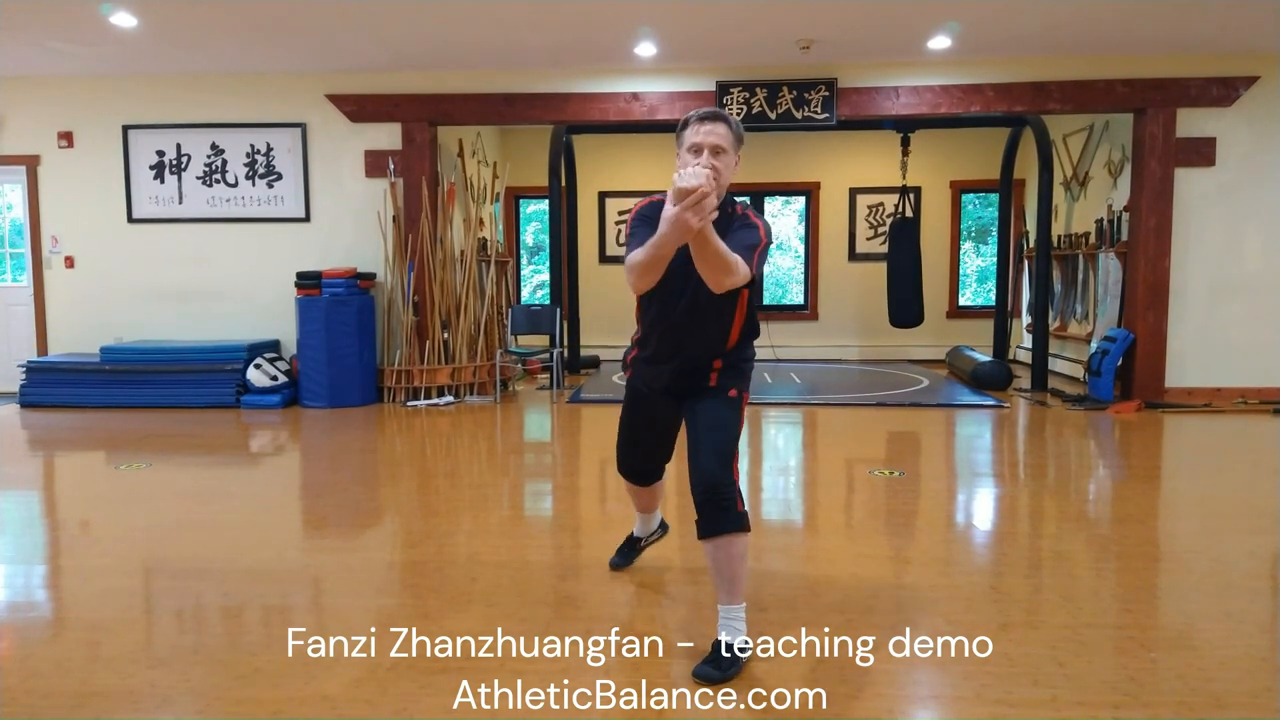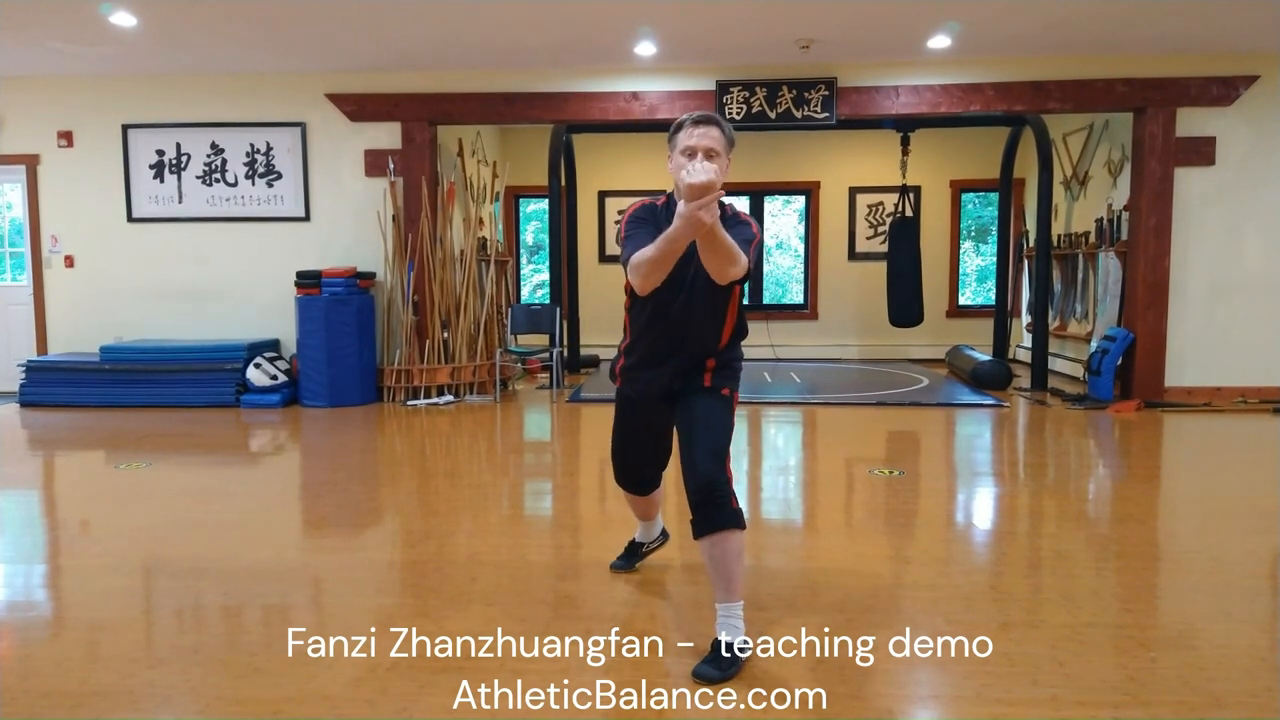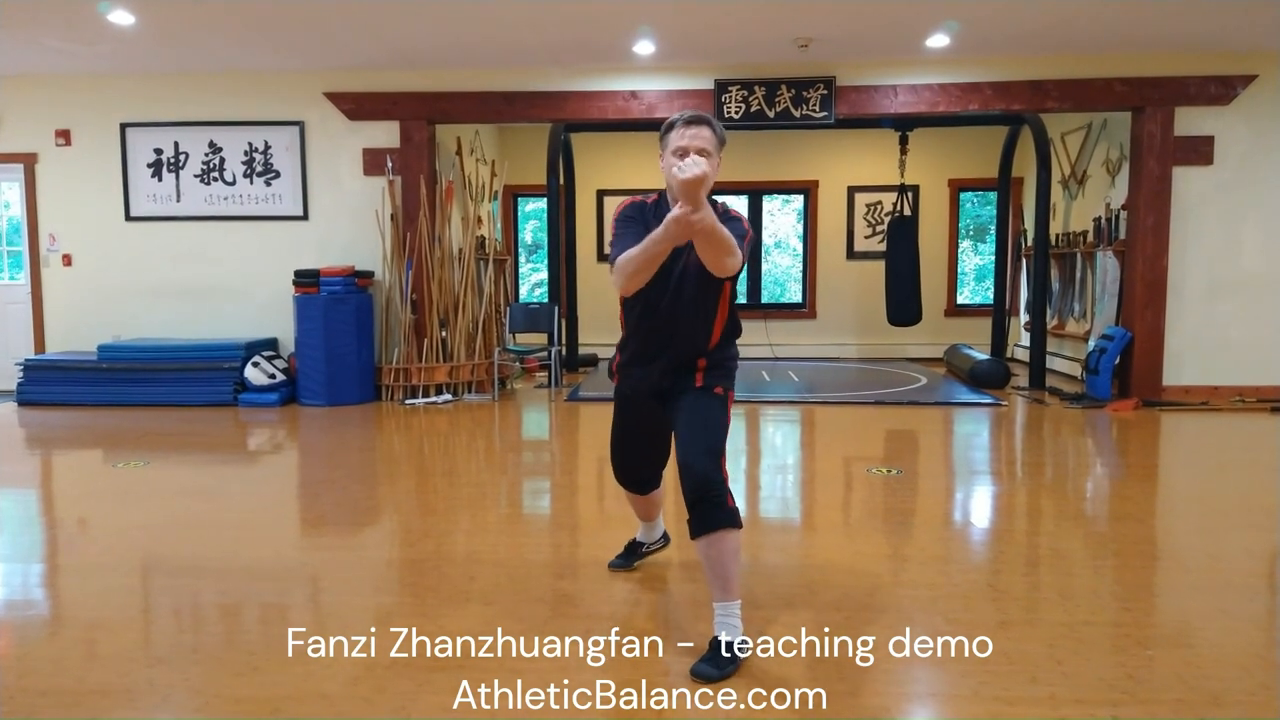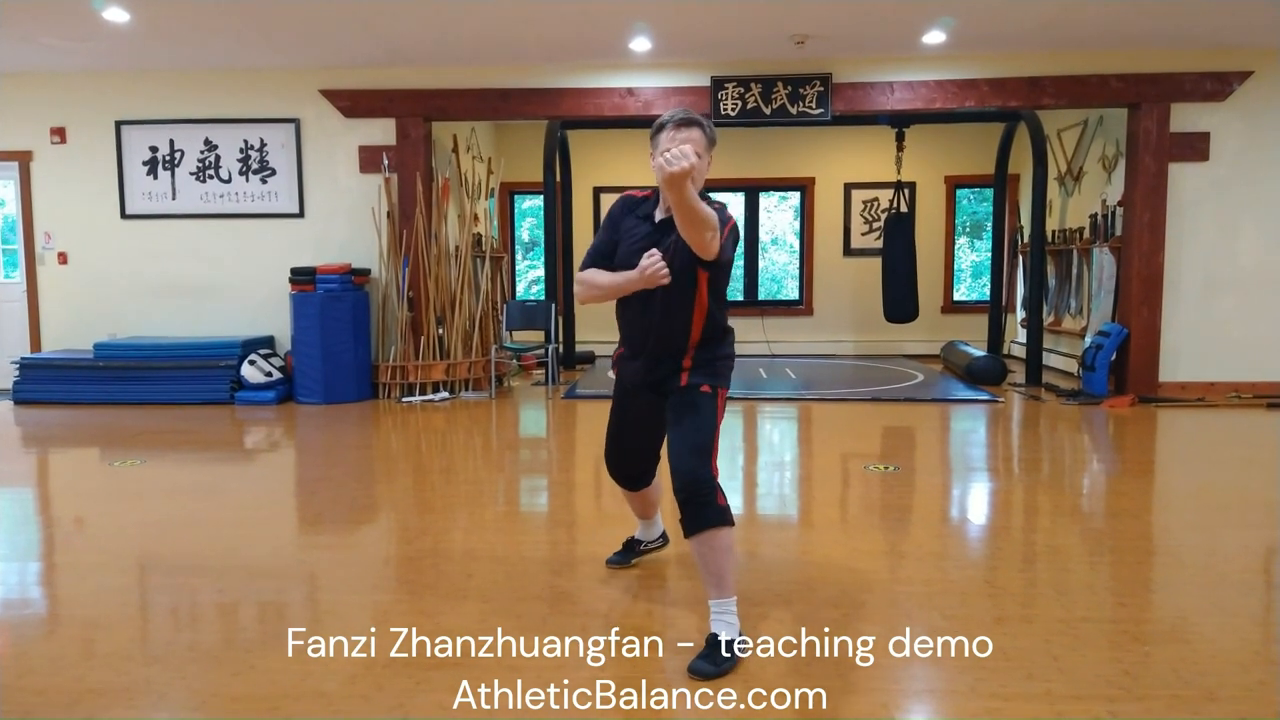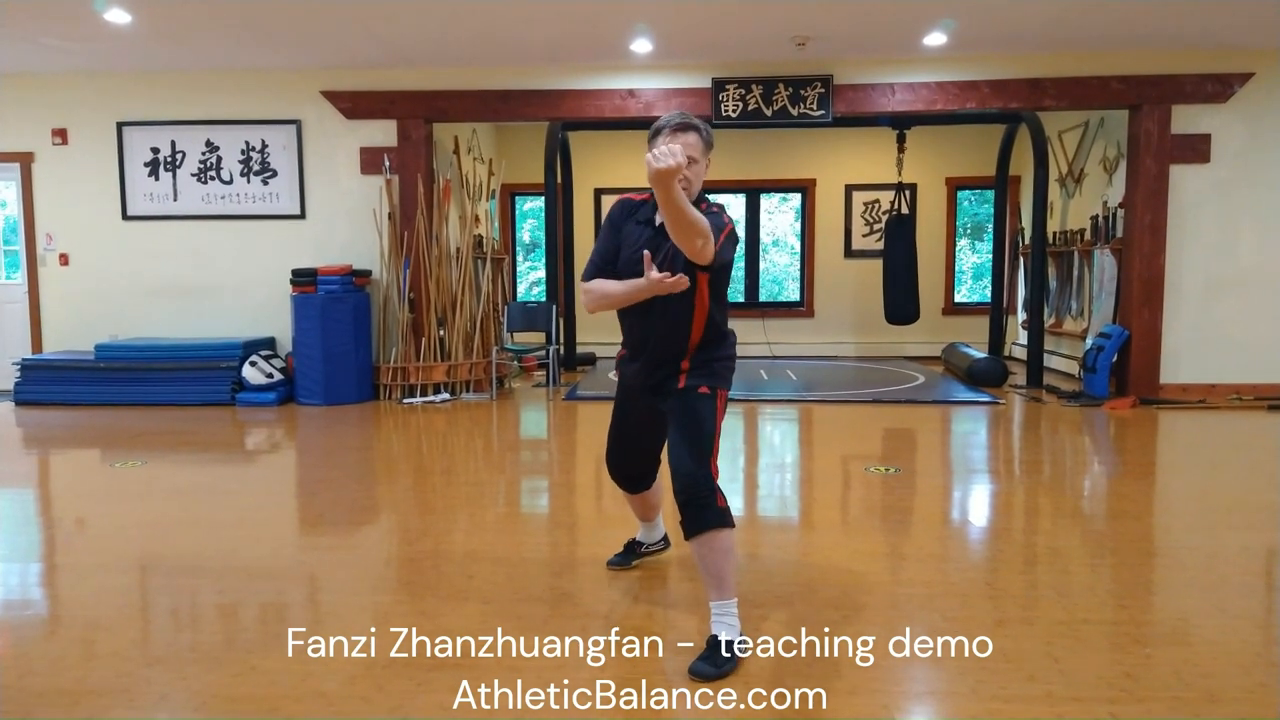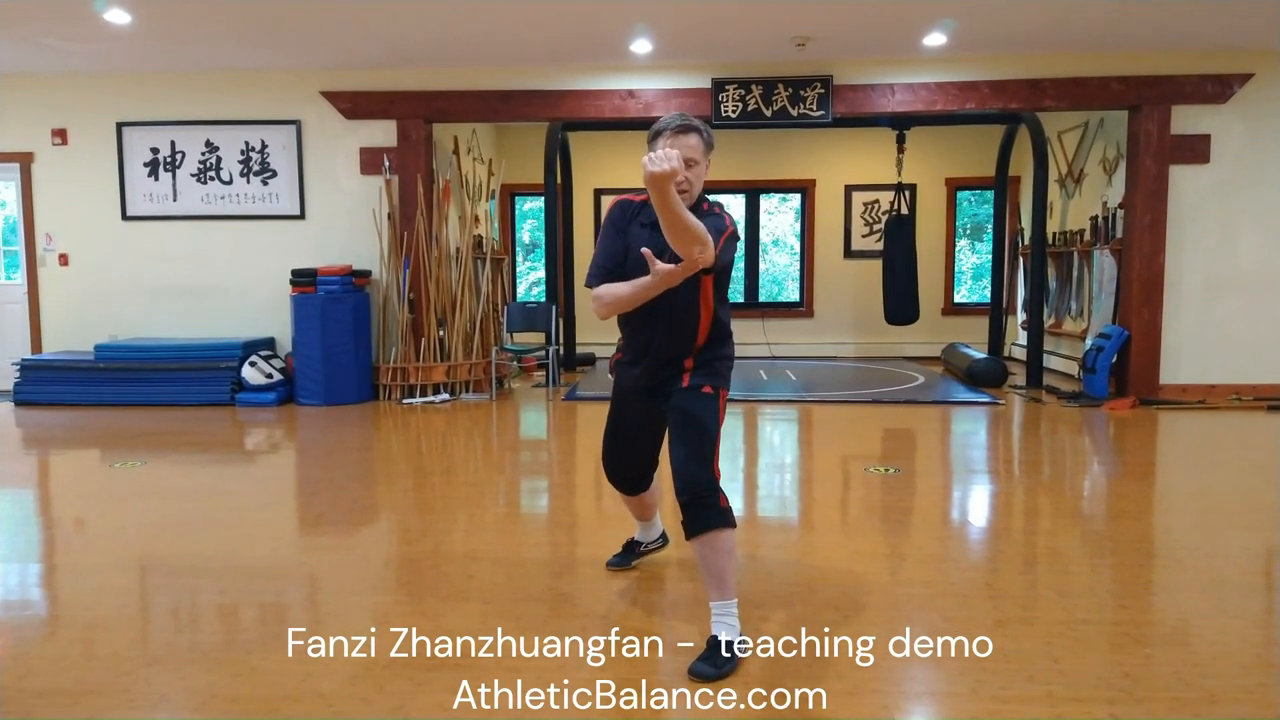
dt=0.3s
person 1, frame 1
left shoulder: (749, 225)
right shoulder: (649, 212)
left elbow: (725, 279)
right elbow: (637, 278)
left wrist: (699, 225)
right wrist: (671, 233)
left hip: (718, 373)
right hip: (651, 368)
left knee: (714, 484)
right knee: (636, 466)
left ankle: (733, 636)
right ankle: (648, 527)
person 1, frame 2
left shoulder: (740, 225)
right shoulder: (643, 215)
left elbow: (727, 271)
right elbow: (642, 277)
left wrist: (706, 217)
right wrist: (681, 226)
left hip: (708, 374)
right hip: (641, 373)
left knee: (708, 484)
right knee: (633, 475)
left ankle: (731, 633)
right ankle: (650, 534)
person 1, frame 3
left shoulder: (728, 221)
right shoulder: (635, 214)
left elbow: (722, 262)
right elbow: (622, 279)
left wrist: (696, 202)
right wrist: (670, 228)
left hip: (702, 373)
right hip: (638, 371)
left knee: (703, 481)
right knee: (632, 471)
left ankle: (729, 631)
right ankle: (651, 534)
person 1, frame 4
left shoulder: (716, 218)
right shoulder: (625, 211)
left elbow: (702, 240)
right elbow: (583, 286)
left wrist: (682, 188)
right wrist: (637, 276)
left hip: (697, 370)
right hip: (638, 365)
left knee: (694, 480)
right knee: (626, 466)
left ankle: (726, 628)
right ankle: (650, 533)
person 1, frame 5
left shoulder: (716, 222)
right shoulder: (624, 213)
left elbow: (694, 244)
right elbow: (590, 296)
left wrist: (667, 188)
right wrist: (648, 286)
left hip: (698, 370)
right hip: (640, 366)
left knee: (694, 481)
right knee: (627, 468)
left ankle: (727, 629)
right ankle: (652, 536)
person 1, frame 6
left shoulder: (718, 222)
right shoulder: (623, 213)
left elbow: (694, 247)
right elbow: (600, 301)
left wrist: (664, 193)
right wrist: (658, 280)
left hip: (698, 371)
right hip: (637, 368)
left knee: (696, 482)
right knee: (623, 469)
left ankle: (726, 630)
right ankle: (649, 534)
